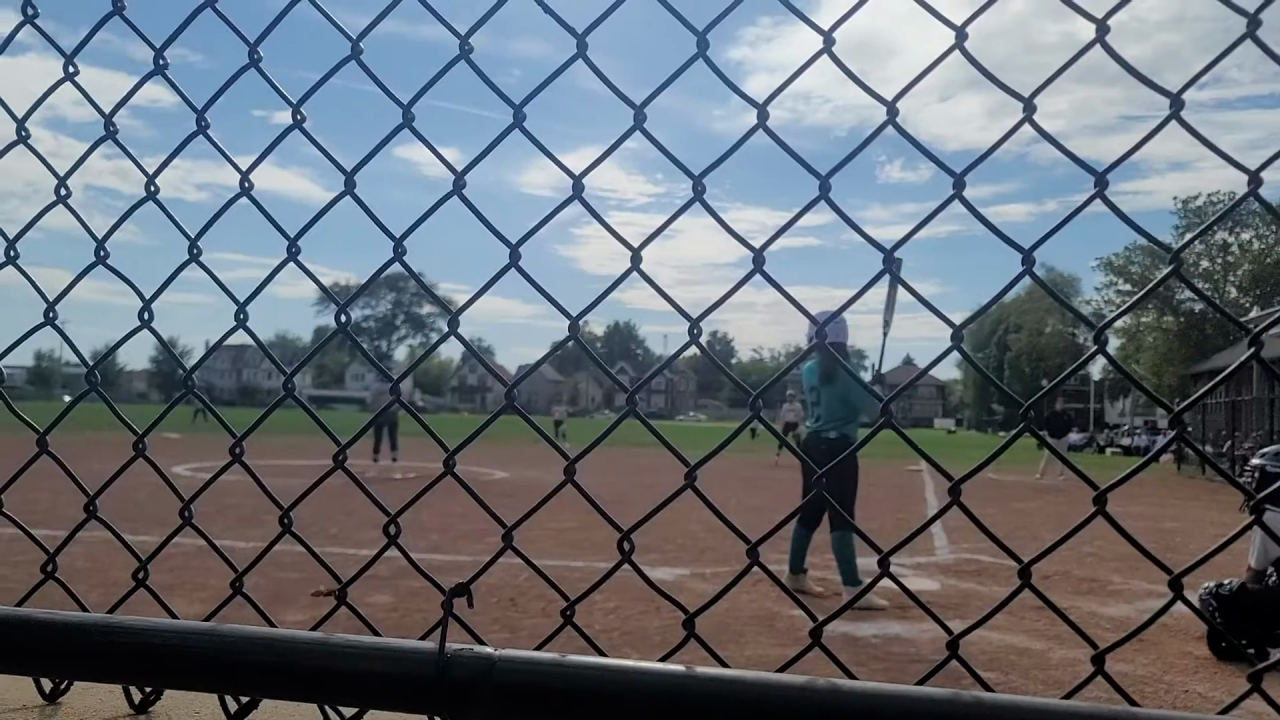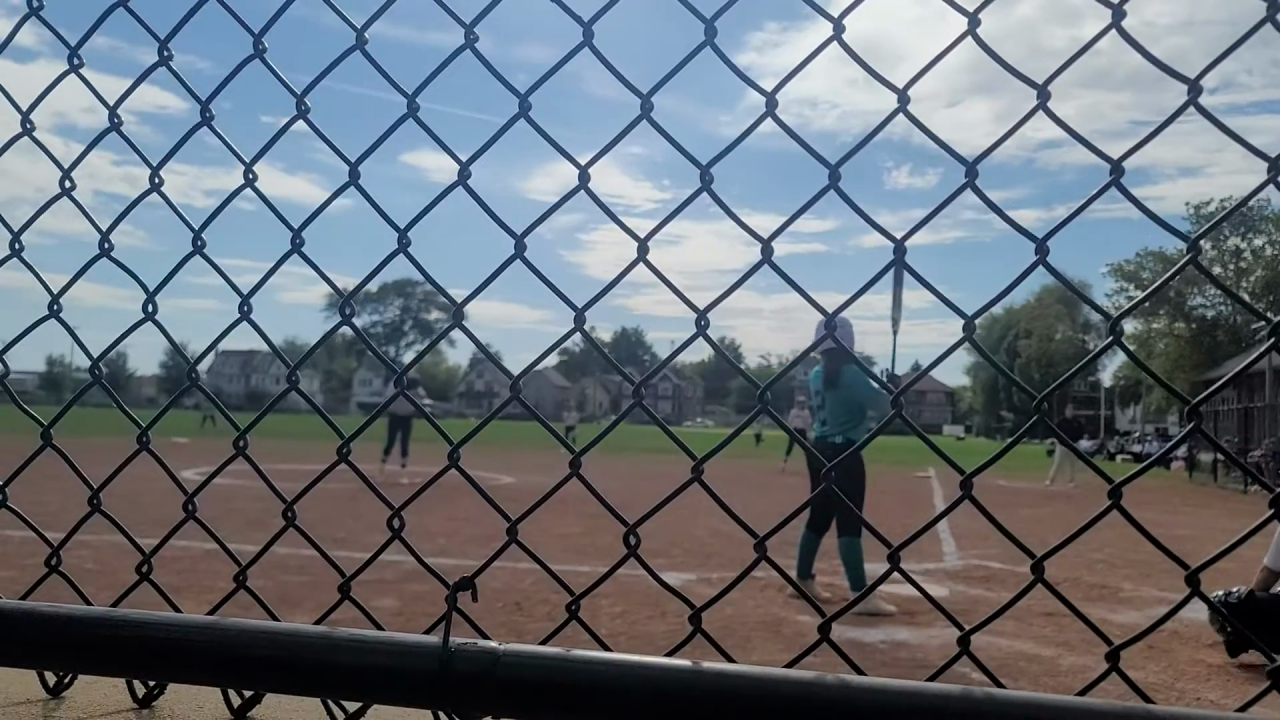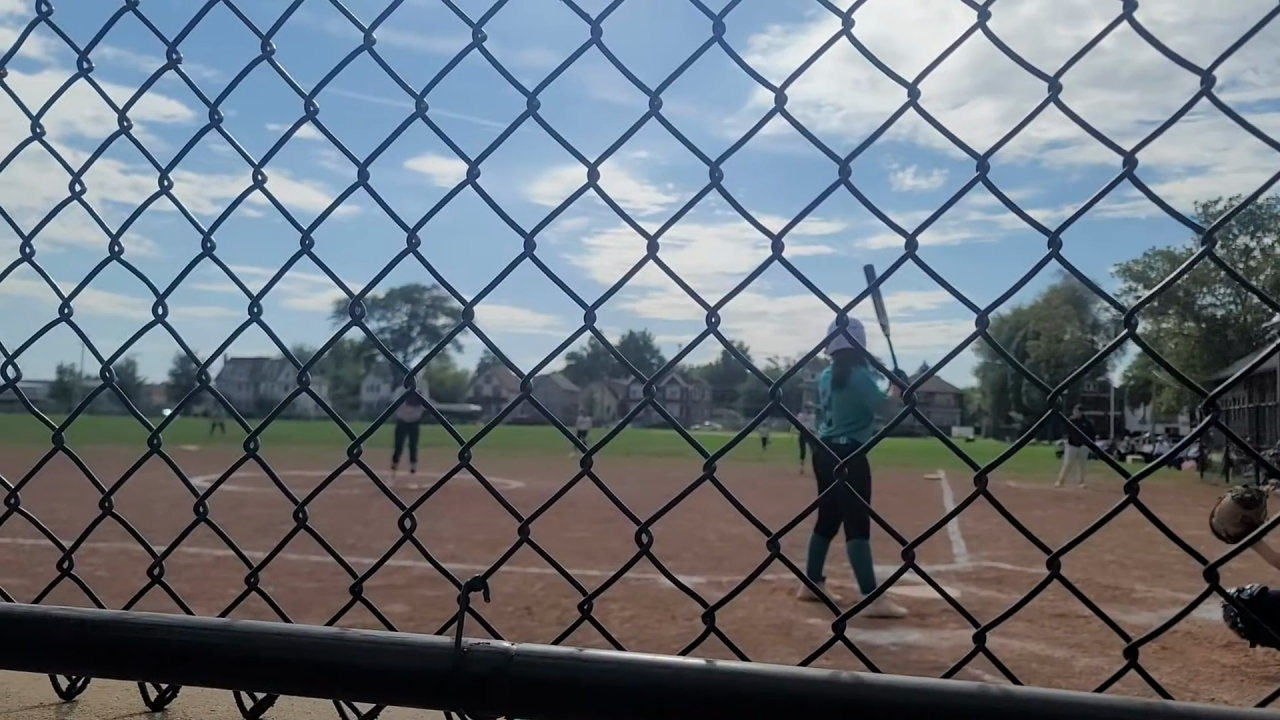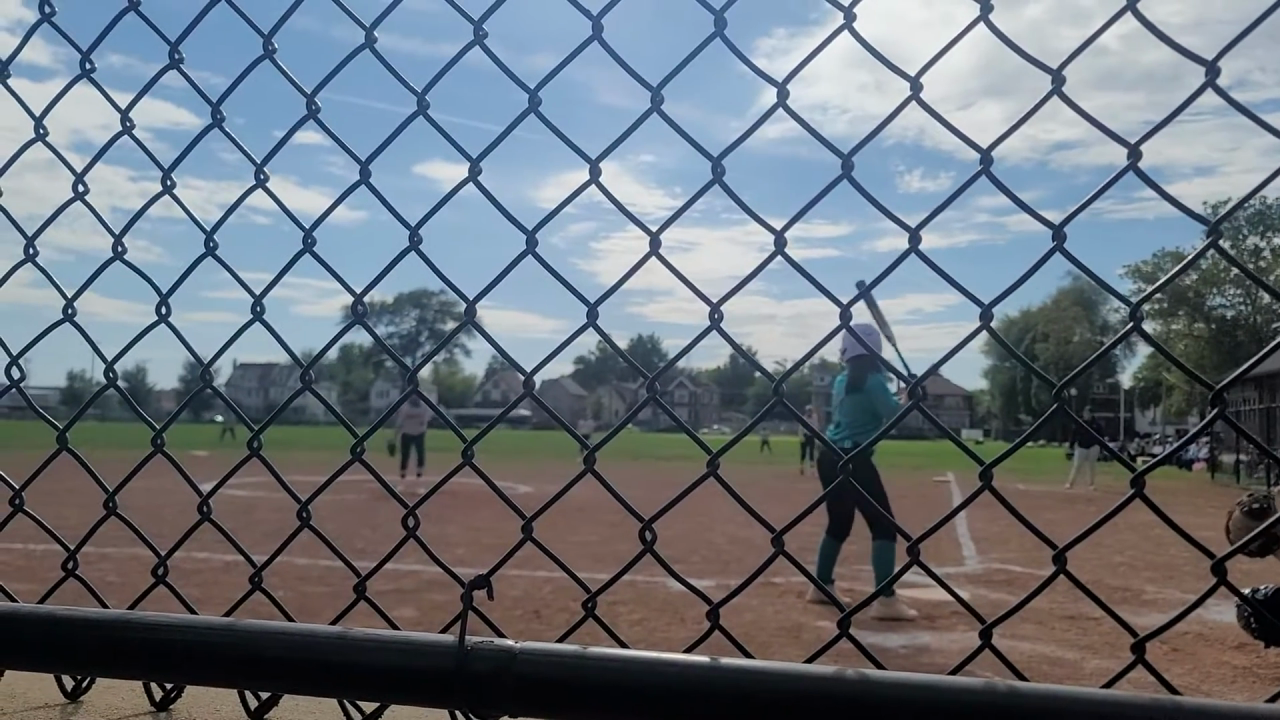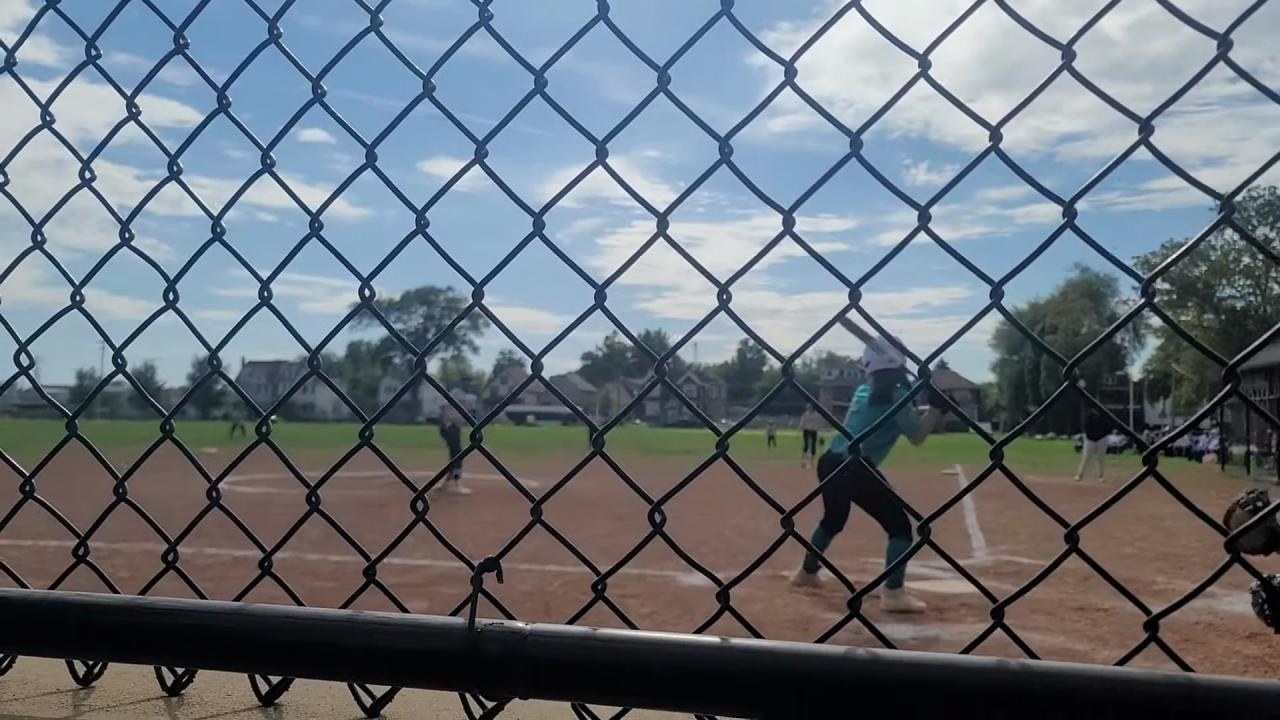
dt=0.7s
person 1, frame 1
left shoulder: (809, 370)
right shoulder: (843, 372)
right elbow: (870, 406)
left wrist: (865, 387)
left hip: (813, 445)
right hip: (837, 448)
left knee: (810, 511)
right knee: (841, 516)
left ankle: (795, 576)
right ankle: (853, 589)
person 1, frame 2
left shoulder: (817, 375)
right shoulder: (851, 373)
right elbow: (880, 405)
left wrist: (877, 387)
right wrist: (891, 386)
left hip: (820, 450)
right hip: (844, 453)
left knee: (819, 516)
right knee: (849, 521)
left ankle: (803, 580)
right ankle: (862, 596)
person 1, frame 3
left shoulder: (826, 376)
right shoulder: (858, 374)
right elbow: (883, 407)
left wrist: (885, 387)
right wrist: (897, 387)
left hip: (825, 453)
right hip: (848, 455)
left knee: (827, 520)
right knee: (857, 524)
left ankle: (812, 584)
right ankle: (873, 598)
person 1, frame 4
left shoulder: (841, 380)
right shoulder: (872, 379)
right elbow: (895, 416)
left hip: (830, 457)
right hip: (853, 460)
left knee: (839, 524)
right knee: (883, 525)
left ankle: (822, 587)
right ankle: (885, 600)
person 1, frame 5
left shoulder: (864, 391)
right shoulder: (895, 394)
right elbow: (916, 436)
left wrist: (926, 410)
right wrist: (936, 409)
left hip: (830, 463)
right hip: (856, 470)
left knee: (832, 519)
right knee: (899, 526)
left ankle: (807, 571)
right ankle: (894, 593)
